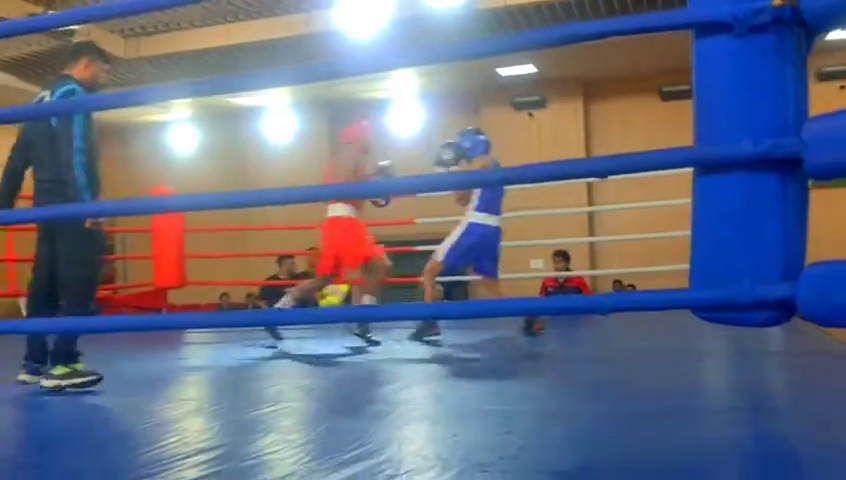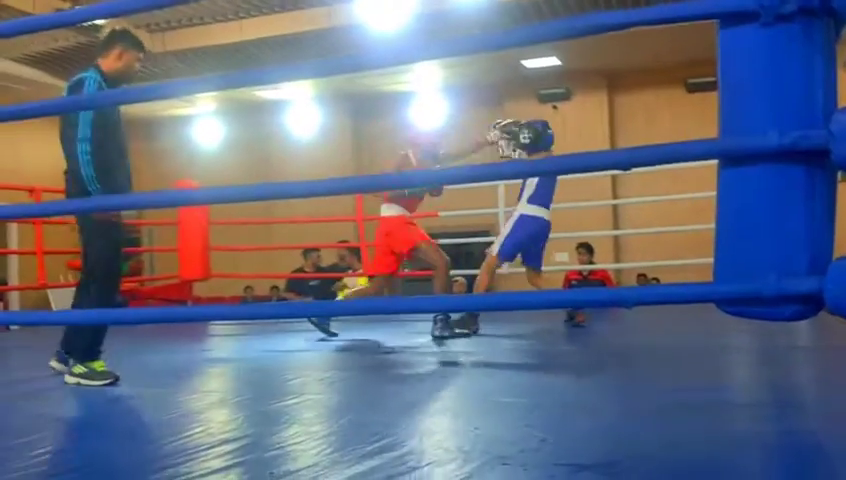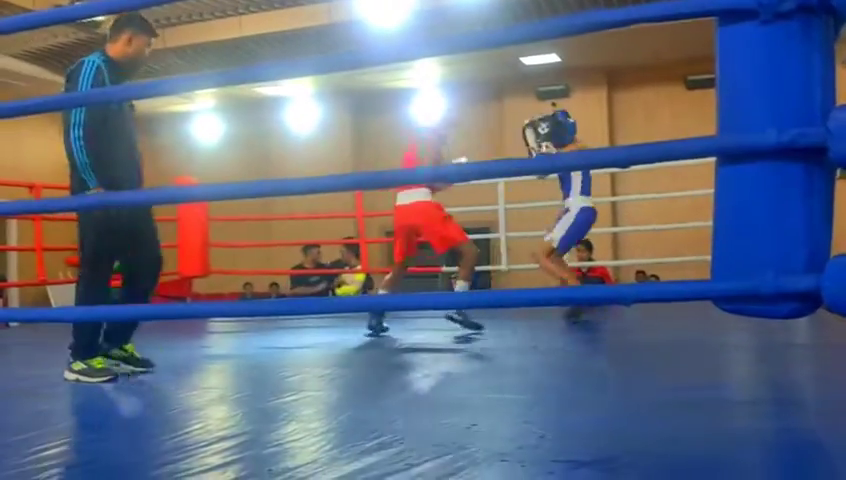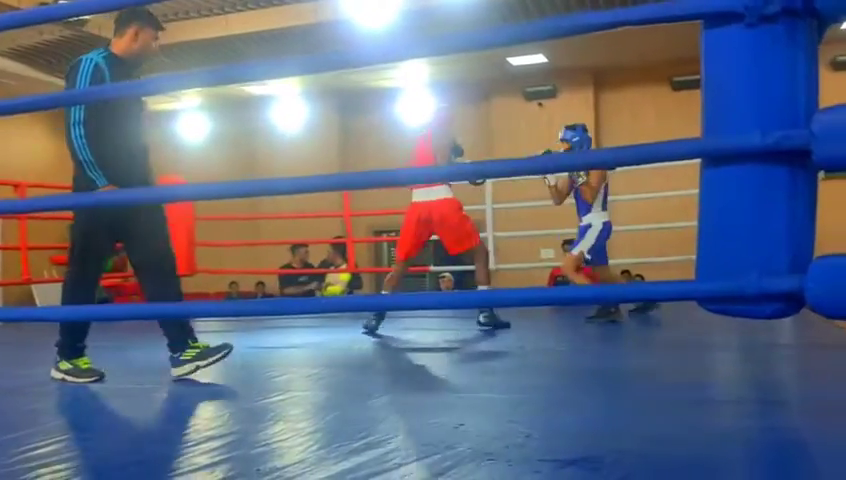
dt=0.2s
person 1, frame 1
left shoulder: (42, 100)
right shoulder: (73, 95)
right elbow: (75, 154)
right wrist: (89, 204)
left hip: (47, 203)
right hip: (71, 206)
left knee: (46, 284)
right knee: (79, 282)
left ankle: (35, 362)
right ankle: (60, 363)
person 1, frame 2
left shoulder: (93, 86)
right shoulder: (91, 84)
right elbow: (82, 144)
right wrist: (99, 196)
left hip: (96, 198)
right hip: (97, 198)
left knee: (96, 277)
right knee: (103, 278)
left ankle: (68, 350)
right ankle: (82, 360)
person 1, frame 3
left shoulder: (115, 77)
right shoulder: (90, 69)
right elbow: (76, 132)
right wrist: (92, 185)
left hip: (125, 192)
right hip: (101, 193)
left knee: (147, 264)
right knee: (96, 272)
left ankle: (116, 343)
right ankle: (83, 356)
person 1, frame 4
left shoulder: (128, 75)
right shoulder: (91, 66)
right elbow: (77, 129)
left wrist: (142, 184)
right wrist: (101, 182)
left hip: (136, 191)
right hip: (101, 191)
left knee: (160, 266)
right knee: (84, 272)
left ankle: (183, 349)
right ankle: (68, 357)
person 2, frame 1
right shoulder: (354, 157)
left hip: (340, 223)
right hip: (344, 222)
left knee: (323, 279)
right knee: (381, 266)
right ankle: (362, 322)
person 2, frame 2
left shoulder: (428, 160)
right shoulder: (405, 159)
right elbow: (386, 193)
right wrist: (416, 188)
left hip: (401, 222)
right hip: (394, 221)
left knee: (379, 285)
right knee: (441, 262)
right ankle: (441, 322)
person 2, frame 3
left shoulder: (415, 146)
right shoulder: (431, 143)
right elbow: (435, 181)
left hip: (402, 209)
right hip: (421, 206)
left knee: (398, 268)
right knee: (470, 252)
left ankle: (375, 315)
right ankle: (460, 308)
person 2, frame 4
left shoulder: (421, 141)
right shoulder: (441, 136)
left hip: (418, 206)
right hip: (442, 203)
left knee: (401, 264)
right knee: (480, 253)
left ankle: (376, 316)
right ankle: (485, 313)
person 3, frame 1
left shoulder: (481, 162)
right shoulder: (492, 166)
left elbow: (460, 197)
left wrist: (454, 167)
left hip: (475, 226)
right hip: (492, 230)
left knee: (430, 271)
right knee: (491, 285)
left ankle: (429, 321)
person 3, frame 2
left shoulder: (542, 156)
right shoulder: (543, 159)
right wrist: (504, 144)
left hip: (526, 218)
right hip: (542, 223)
left knee: (488, 266)
right knee: (534, 276)
left ankle: (472, 315)
person 3, frame 3
left shoulder: (575, 148)
right shoulder: (565, 150)
left wrist: (541, 142)
right wrist: (534, 147)
left hip: (579, 211)
right hip: (576, 211)
left knee: (542, 255)
right knee: (554, 257)
person 3, frame 4
left shoulder: (596, 167)
right shoulder: (571, 173)
left elbow: (590, 198)
right elbow: (558, 200)
left wrist: (577, 175)
right wrist: (550, 178)
left hip: (597, 225)
right hip: (587, 226)
left knee: (568, 268)
right knee: (599, 275)
left ankle: (609, 307)
